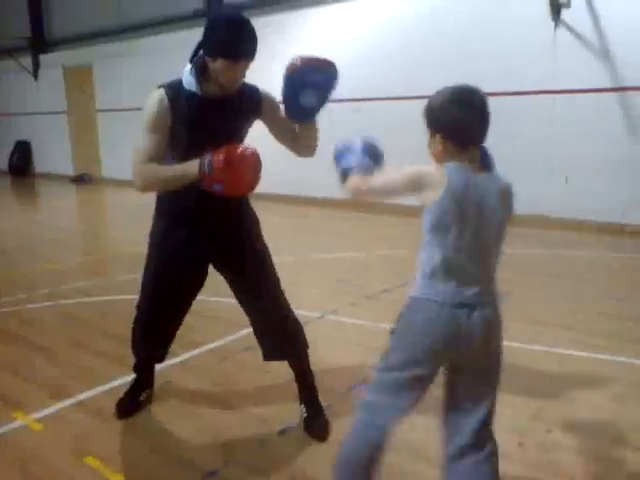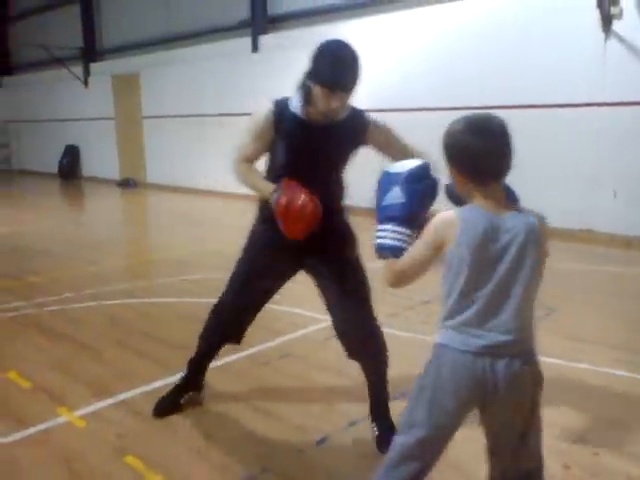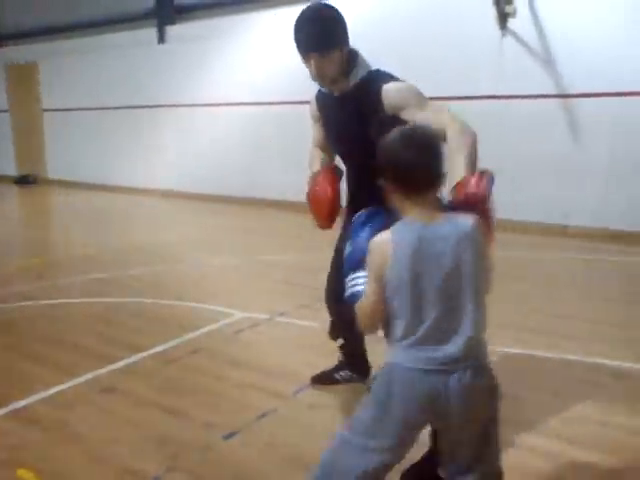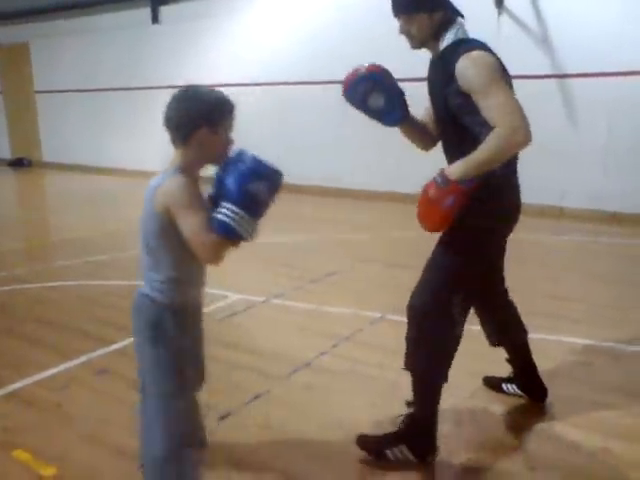
dt=0.7s
person 1, frame 1
left shoulder: (255, 100)
right shoulder: (166, 100)
left elbow: (305, 147)
right elbow: (142, 176)
right wrist: (199, 167)
left hip: (234, 223)
right hip: (177, 227)
left knee: (274, 311)
right knee: (152, 314)
left ankle: (309, 399)
right ankle: (142, 382)
person 1, frame 2
left shoulder: (361, 126)
right shoulder: (274, 116)
left elbow: (408, 156)
right elbow: (241, 163)
right wrist: (269, 191)
left hip: (329, 233)
right hip: (274, 229)
left knee: (360, 323)
right knee: (230, 308)
left ankle: (380, 416)
right ankle: (191, 382)
person 1, frame 3
left shoulder: (389, 92)
right shoulder: (322, 100)
left elbow: (458, 131)
left wrist: (460, 184)
right wrist: (320, 176)
right hip: (361, 216)
right knee: (338, 298)
right ankle: (354, 364)
person 1, frame 4
left shoulder: (471, 60)
right shoulder: (444, 63)
left elbow: (517, 132)
right elbow: (429, 137)
left wrist: (456, 174)
right wrist: (395, 114)
left hip: (486, 202)
right hip: (485, 200)
left knee: (430, 306)
right knee: (488, 292)
left ankle: (418, 436)
right ankle: (528, 381)
person 2, frame 1
left shoulder: (431, 178)
right shoulder: (501, 189)
left elbow: (359, 189)
left wrist: (353, 162)
left hip: (429, 314)
right hip: (482, 319)
left knee: (380, 406)
right knee: (472, 426)
person 2, frame 2
left shoulder: (447, 223)
right shoulder: (535, 225)
left elbow: (395, 276)
left wrist: (396, 218)
left hip: (455, 360)
right hip: (515, 366)
person 2, frame 3
left shoulder: (383, 245)
right shoulder: (472, 229)
left elbow: (367, 321)
left wrist: (360, 268)
left hip: (408, 377)
right hip: (468, 377)
person 2, frame 4
left shoulder: (183, 180)
right shoulder: (176, 186)
left elbow: (205, 237)
right elbow: (211, 251)
left wrist: (234, 194)
right wrist: (243, 200)
left hip: (179, 304)
right hip: (163, 311)
left knee: (183, 389)
right knee: (173, 414)
